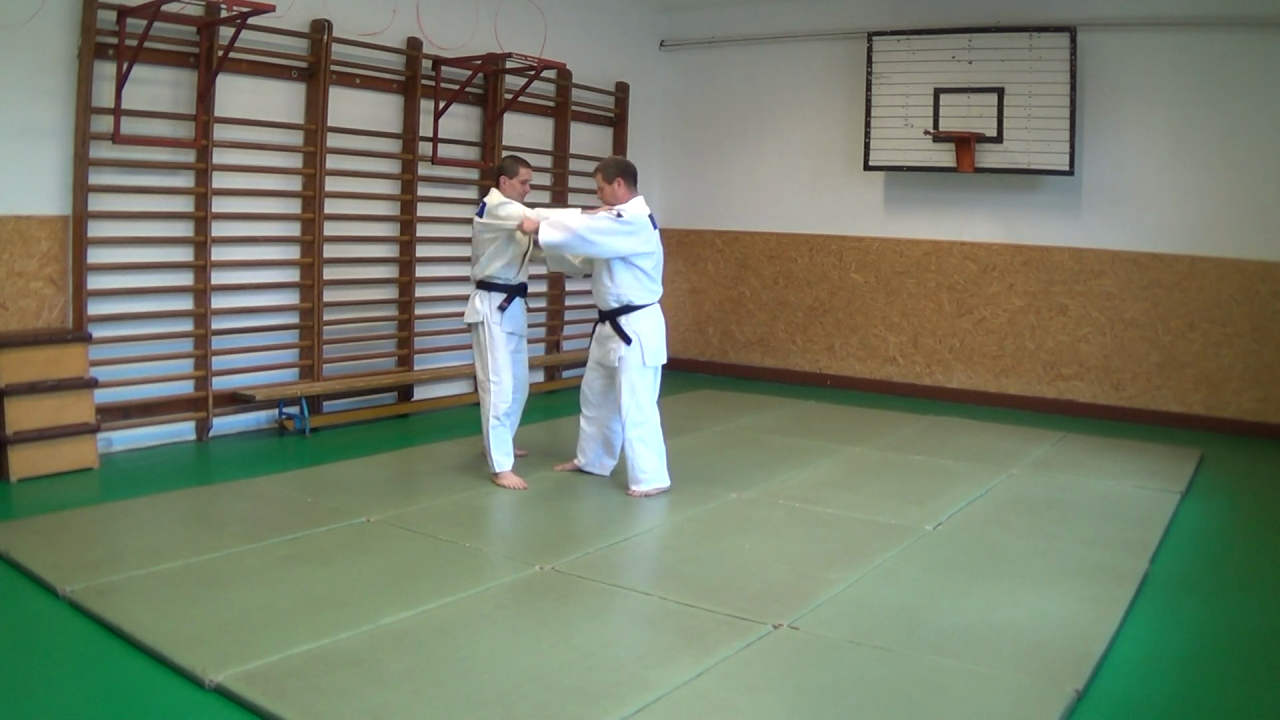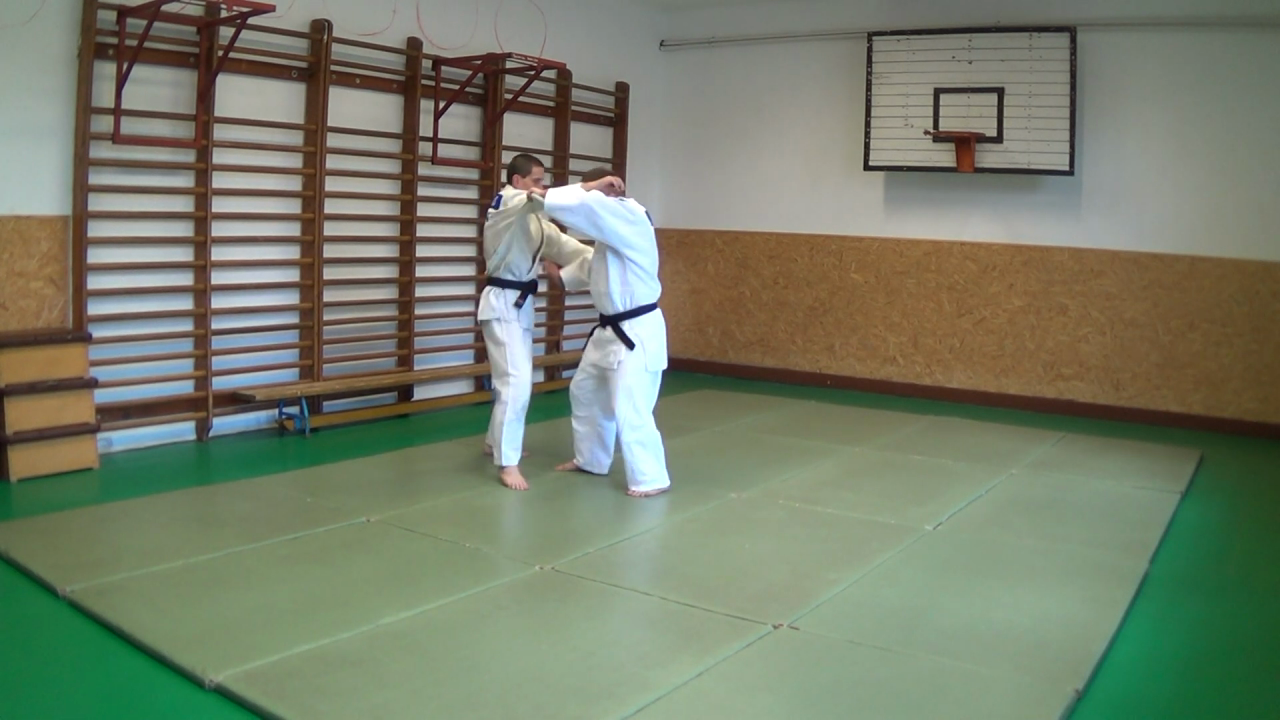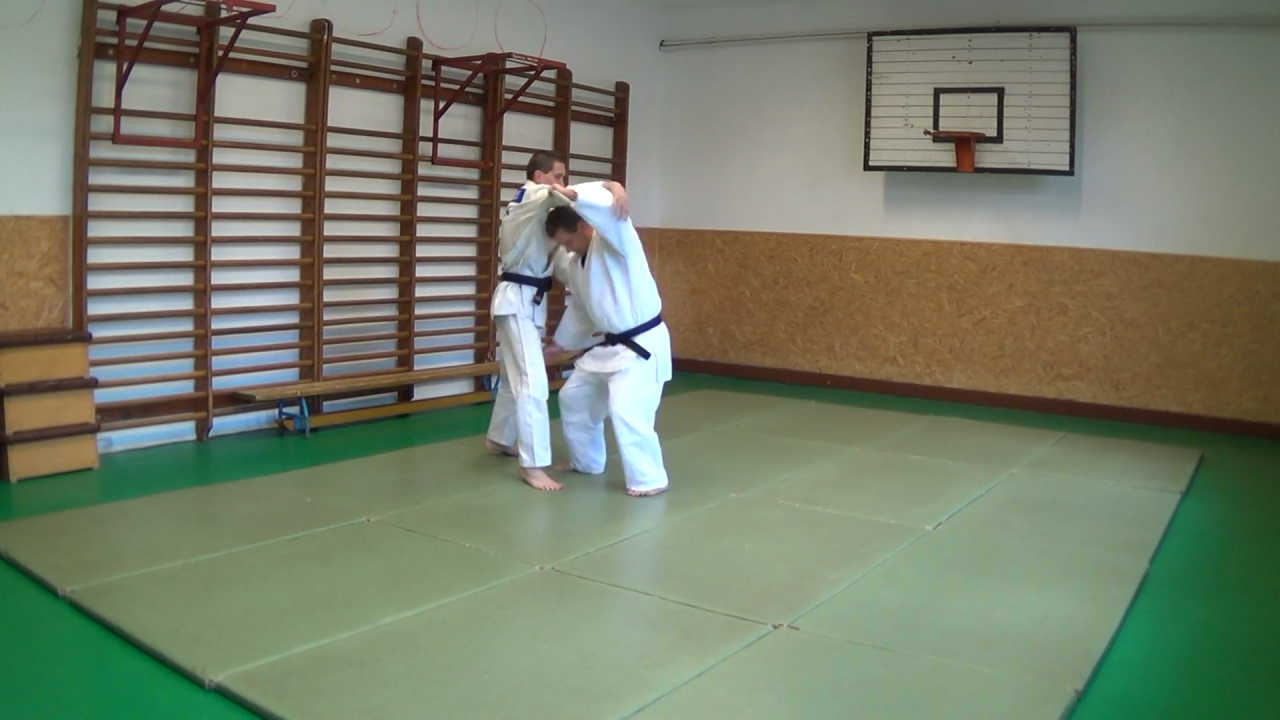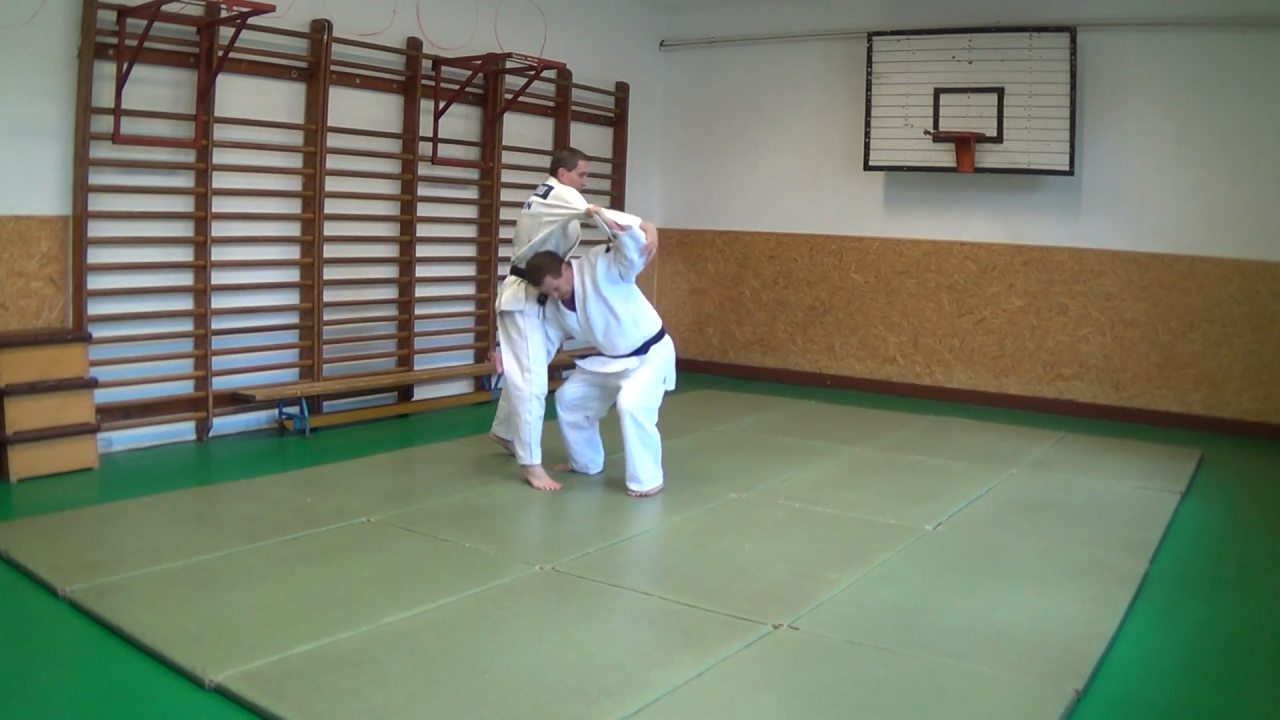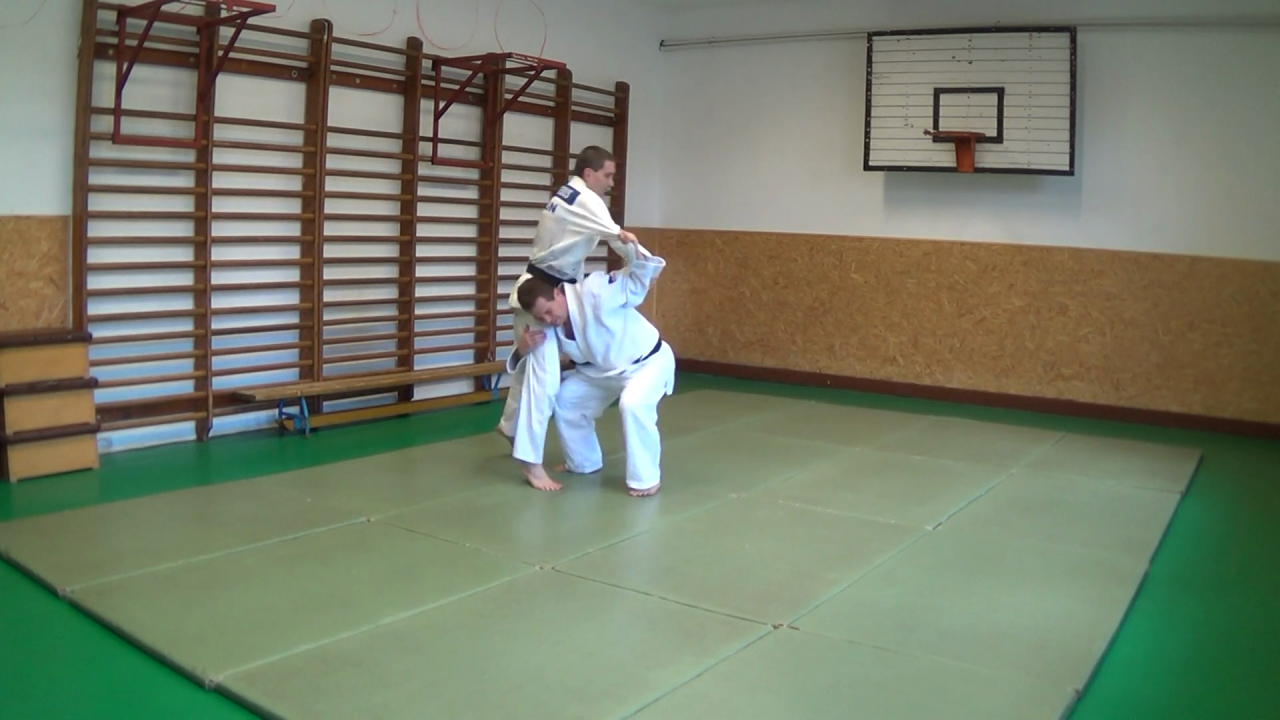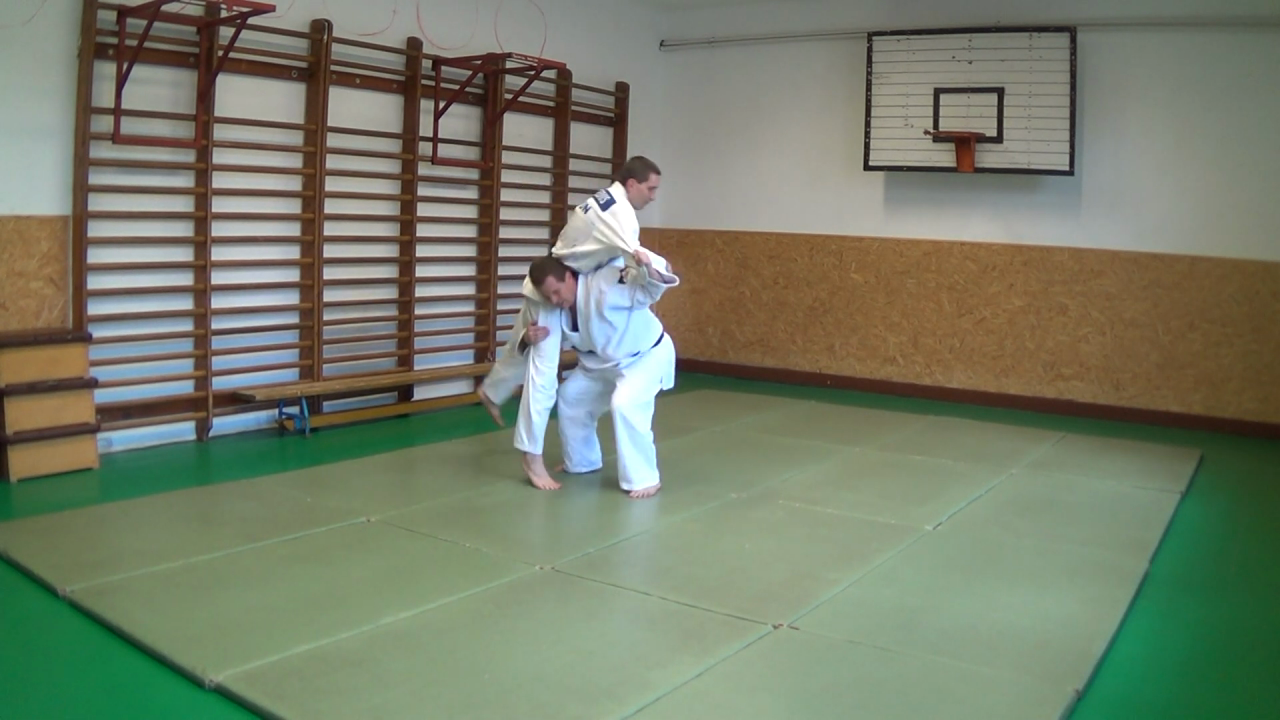
dt=0.2s
person 1, frame 1
left shoulder: (512, 212)
right shoulder: (495, 207)
right elbow: (540, 219)
left hip: (511, 306)
right hip: (492, 307)
left knee: (517, 383)
right knee: (498, 386)
left ankle: (500, 443)
right ankle: (500, 466)
person 1, frame 2
left shoulder: (531, 214)
right shoulder: (508, 203)
left elbow: (560, 243)
right elbow: (538, 199)
left wrist: (596, 256)
left hip: (520, 303)
right hip: (502, 304)
left knee: (514, 378)
right knee: (516, 380)
left ankle: (498, 440)
right ankle: (508, 463)
person 1, frame 3
left shoulder: (541, 208)
right shoulder: (528, 197)
left elbow: (562, 248)
right elbow: (559, 194)
right wrist: (611, 189)
left hip: (527, 299)
right hip: (517, 300)
left knee: (515, 375)
right knee: (532, 380)
left ankle: (500, 437)
right ankle: (533, 465)
person 1, frame 4
left shoulder: (547, 197)
right shoulder: (556, 194)
left elbow: (562, 246)
right elbow: (593, 211)
left hip: (536, 295)
right hip: (524, 297)
left knee: (520, 371)
right knee: (531, 378)
left ankle: (503, 432)
right ankle: (530, 463)
person 1, frame 5
left shoulder: (567, 195)
right shoulder: (586, 199)
right elbow: (622, 238)
left knee: (529, 366)
right knee: (544, 377)
left ankle: (512, 427)
right ankle: (531, 462)
person 1, frame 6
left shoulder: (607, 199)
right shoulder: (618, 209)
left elbow: (614, 254)
right elbow: (634, 254)
left knee: (523, 348)
right knee: (543, 372)
left ankle: (492, 392)
right ankle: (532, 456)
person 2, frame 1
left shoulder: (632, 221)
right shoulder: (625, 218)
left elbow: (581, 233)
right elbow: (584, 256)
left wrist: (540, 229)
right wrist: (547, 237)
left hip: (635, 327)
right hip: (614, 325)
left knee: (635, 405)
right knee: (597, 395)
left ankle: (651, 478)
right ankle: (592, 460)
person 2, frame 2
left shoulder: (629, 218)
right shoulder: (613, 225)
left elbow: (586, 203)
right elbow: (594, 267)
left wrist: (548, 197)
left hip: (636, 331)
right hip: (611, 329)
left knee: (630, 408)
right knee: (587, 392)
left ankle: (650, 479)
right ankle: (590, 459)
person 2, frame 3
left shoulder: (615, 233)
right shoulder: (577, 261)
left elbow: (608, 204)
right elbow: (580, 312)
left wrist: (571, 195)
right wrist: (562, 341)
left hip: (642, 344)
right hip: (610, 344)
left knee: (625, 411)
right knee: (574, 397)
left ankle: (649, 479)
right ankle: (586, 462)
person 2, frame 4
left shoulder: (600, 264)
right shoulder: (556, 303)
left elbow: (633, 246)
left wrist: (607, 218)
left hip: (650, 353)
right hip: (609, 358)
left knee: (632, 405)
right knee: (569, 398)
left ankle: (646, 479)
right ankle: (586, 462)
person 2, frame 5
left shoulder: (594, 292)
right shoulder: (550, 327)
left elbow: (639, 279)
left wrist: (635, 250)
left hip: (648, 362)
left knee: (634, 405)
right knee: (566, 399)
left ankle: (645, 480)
right ankle: (583, 462)
person 2, frame 6
left shoulder: (603, 285)
left elbow: (648, 287)
left wrist: (648, 266)
left hip: (649, 356)
left knee: (625, 406)
right knee: (570, 396)
left ankle: (643, 479)
right ankle: (583, 462)
